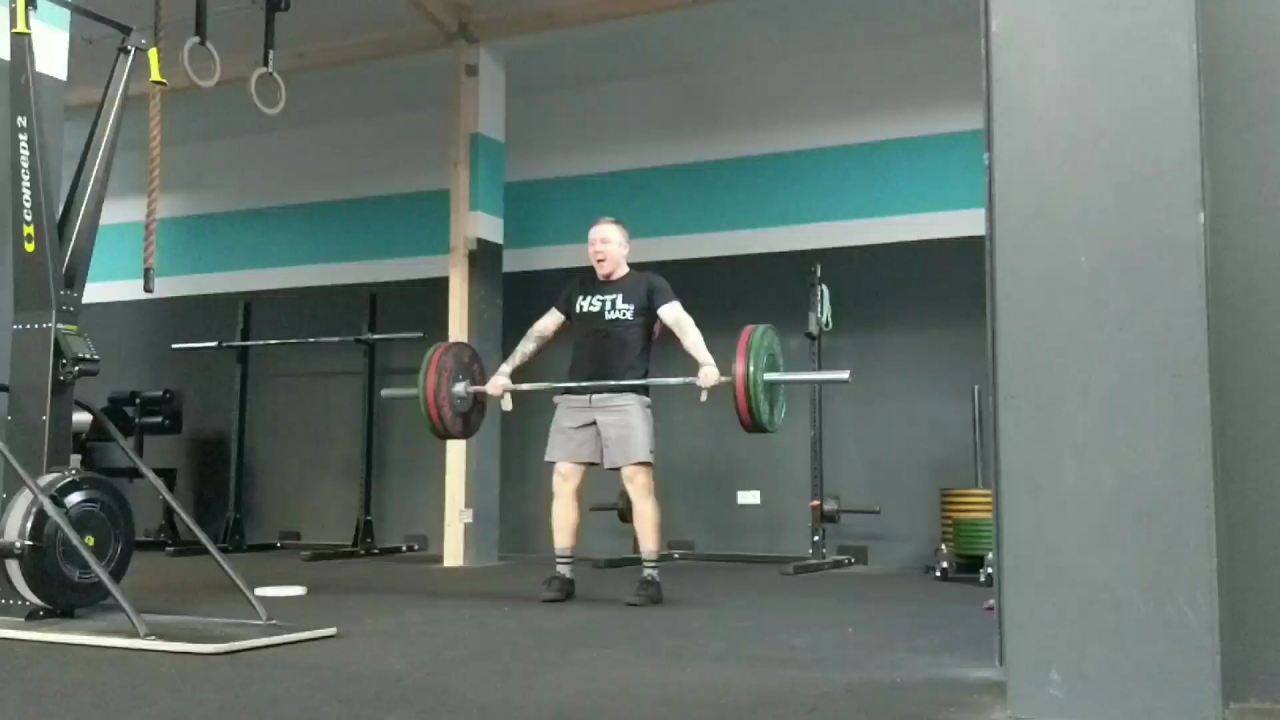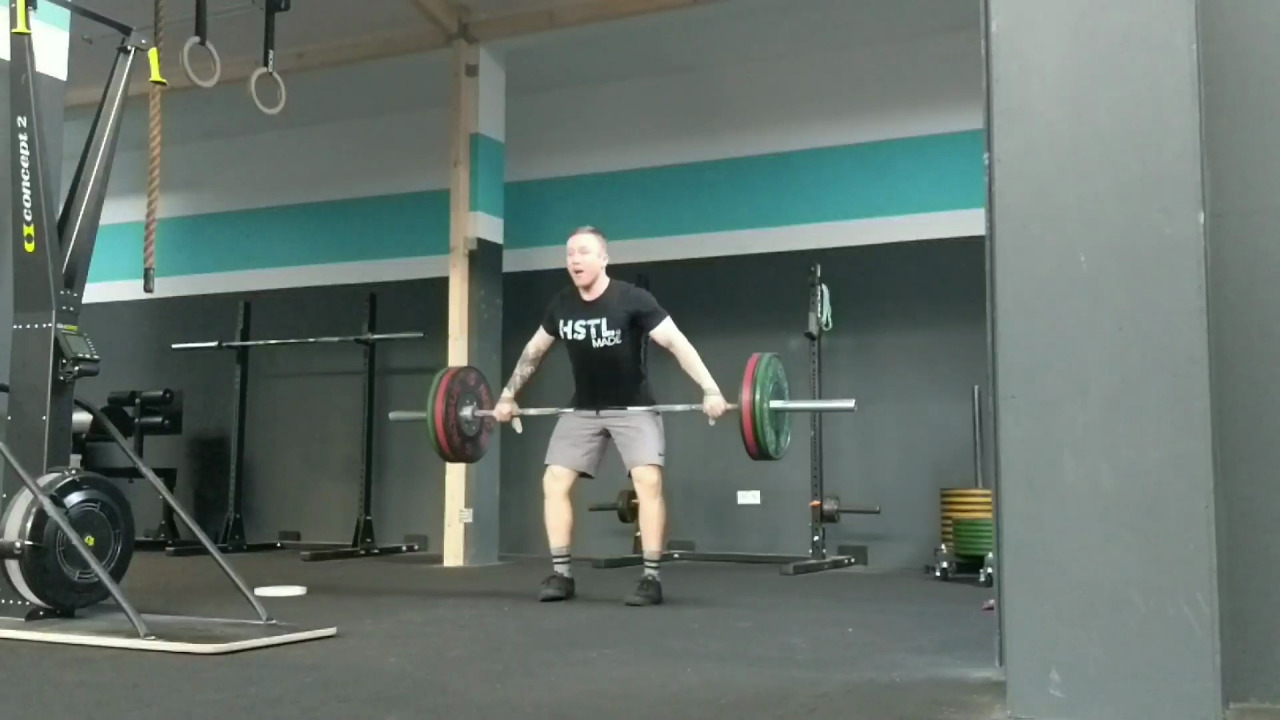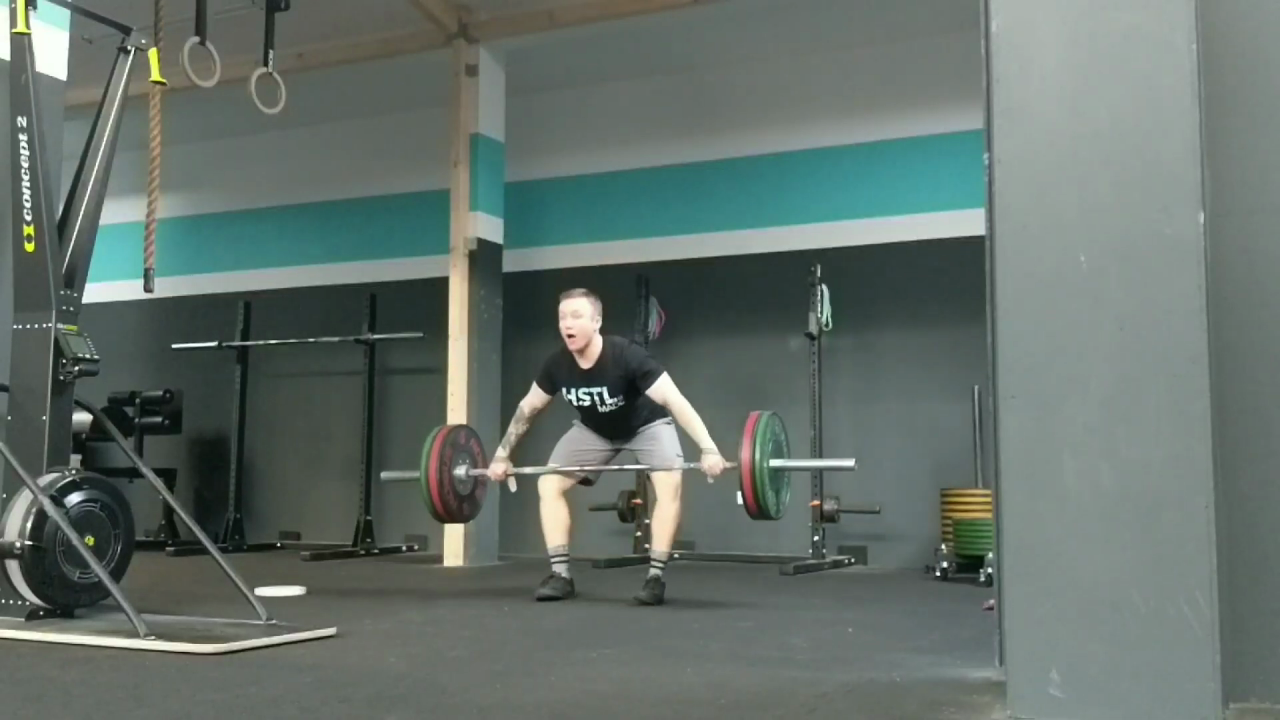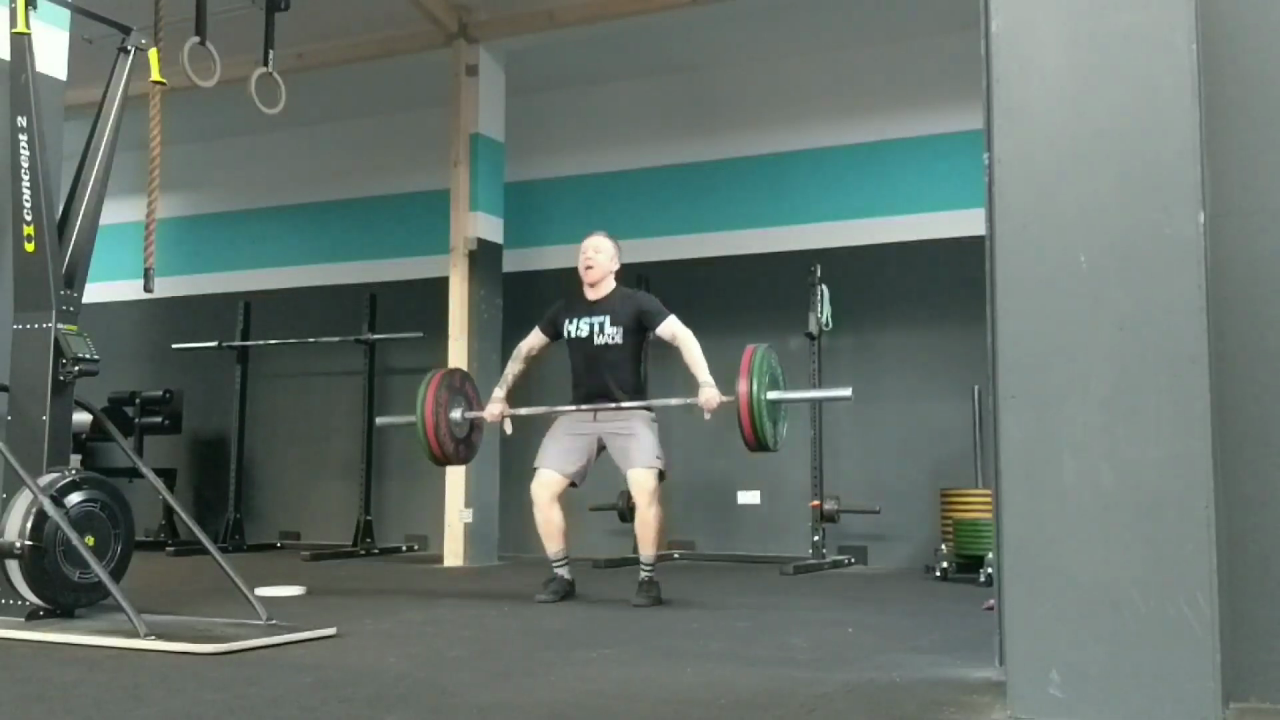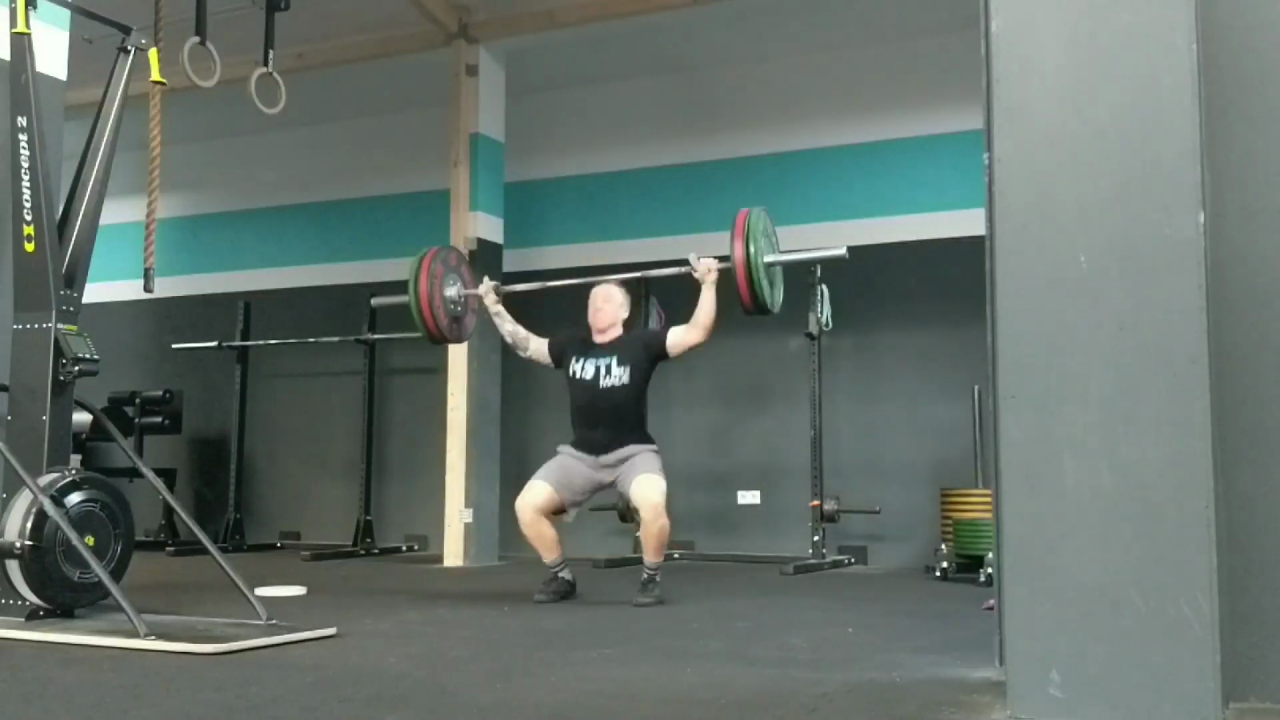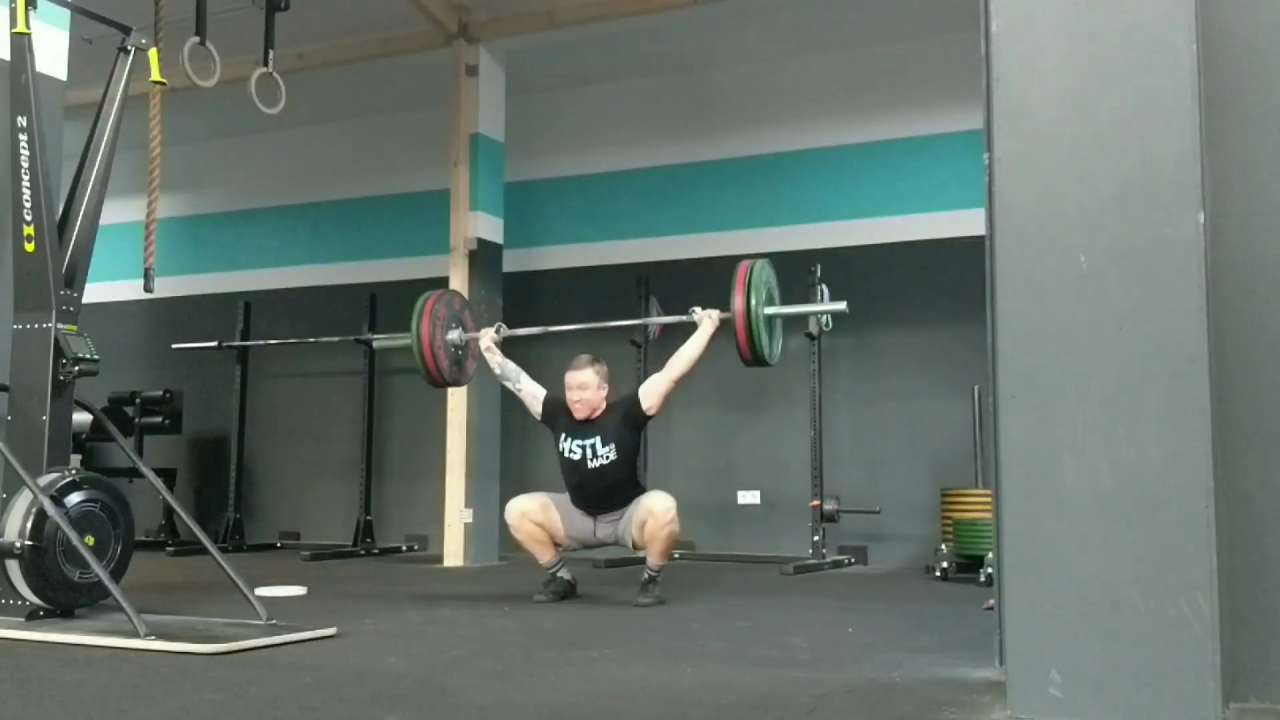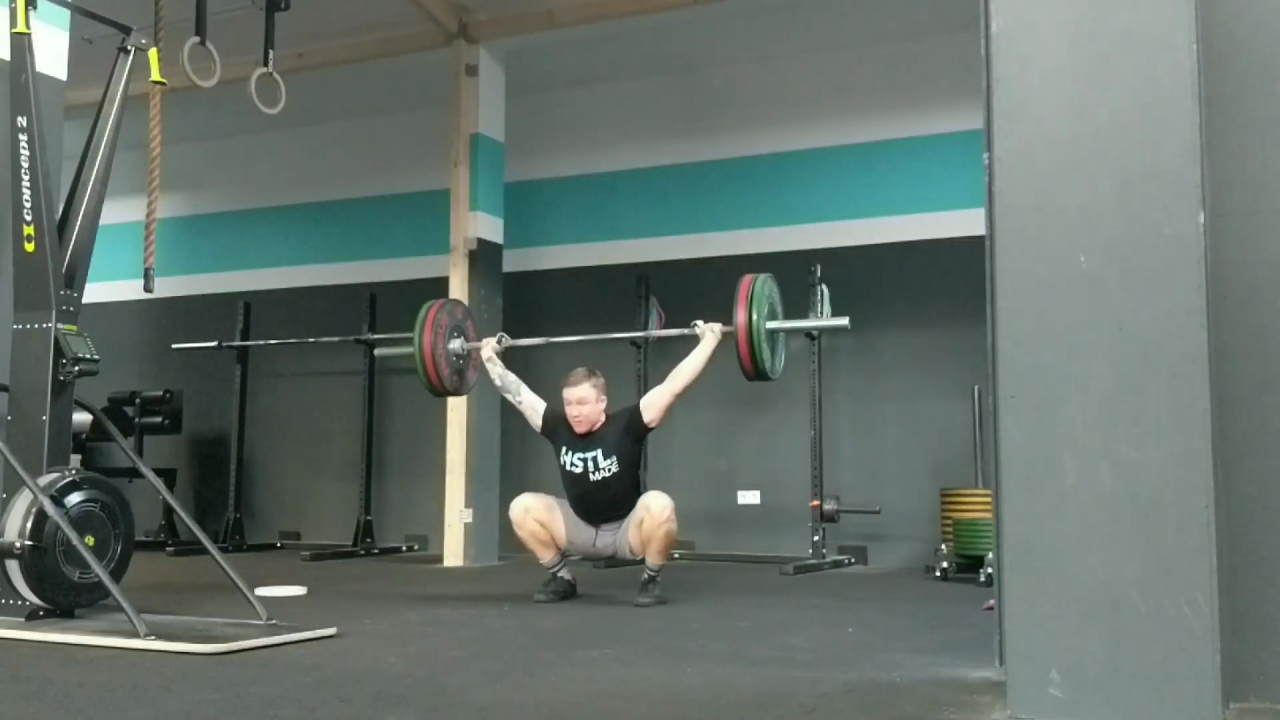
dt=0.4s
person 1, frame 1
left shoulder: (648, 285)
right shoulder: (577, 287)
left elbow: (681, 321)
right elbow: (542, 329)
left wrist: (706, 363)
right wrist: (505, 370)
left hip: (625, 398)
right hip: (575, 399)
left knee: (638, 482)
right knee: (563, 482)
left ankle: (650, 578)
right ankle: (563, 575)
person 1, frame 2
left shoulder: (632, 299)
right shoulder: (561, 304)
left elbow: (675, 342)
right elbow: (534, 350)
left wrist: (710, 390)
right wrist: (508, 395)
left hip: (632, 408)
right hip: (583, 410)
left knee: (648, 482)
right knee: (555, 483)
left ankle: (651, 578)
right ankle: (561, 574)
person 1, frame 3
left shoulder: (627, 356)
right shoulder: (558, 364)
left elbow: (674, 401)
right elbow: (528, 407)
left wrist: (708, 450)
right wrist: (503, 454)
left hip: (646, 426)
right hip: (593, 430)
left knee: (669, 484)
right knee: (548, 485)
left ankle: (655, 578)
right ankle: (560, 575)
person 1, frame 4
left shoulder: (635, 302)
right shoulder: (564, 309)
left elbow: (682, 337)
right elbow: (526, 348)
left wrist: (706, 384)
right wrist: (499, 395)
left hip: (629, 413)
right hip: (579, 414)
left knee: (645, 490)
right knee: (542, 490)
left ankle: (648, 578)
right ankle: (561, 575)
person 1, frame 5
left shoulder: (640, 344)
right shoulder: (572, 347)
left elbow: (697, 332)
right elbow: (524, 341)
left wrist: (708, 282)
right wrist: (494, 304)
left hip: (631, 452)
right hip: (580, 454)
left knee: (652, 502)
right knee: (527, 505)
left ankle: (651, 579)
right ankle: (562, 577)
person 1, frame 6
left shoulder: (626, 415)
right shoulder: (557, 414)
left elbow: (671, 373)
right elbow: (517, 380)
left wrist: (706, 327)
right wrist: (487, 346)
left hip: (627, 514)
right hip: (580, 515)
left knee: (663, 508)
right knee: (517, 511)
left ankle: (650, 581)
right ankle: (561, 577)
person 1, frame 7
left shoulder: (627, 426)
right shoulder: (557, 426)
left elbow: (672, 386)
right elbow: (517, 393)
left wrist: (709, 341)
right wrist: (489, 357)
left hip: (627, 529)
right hip: (581, 528)
left knee: (659, 506)
right knee: (522, 508)
left ankle: (650, 581)
right ankle: (561, 577)
